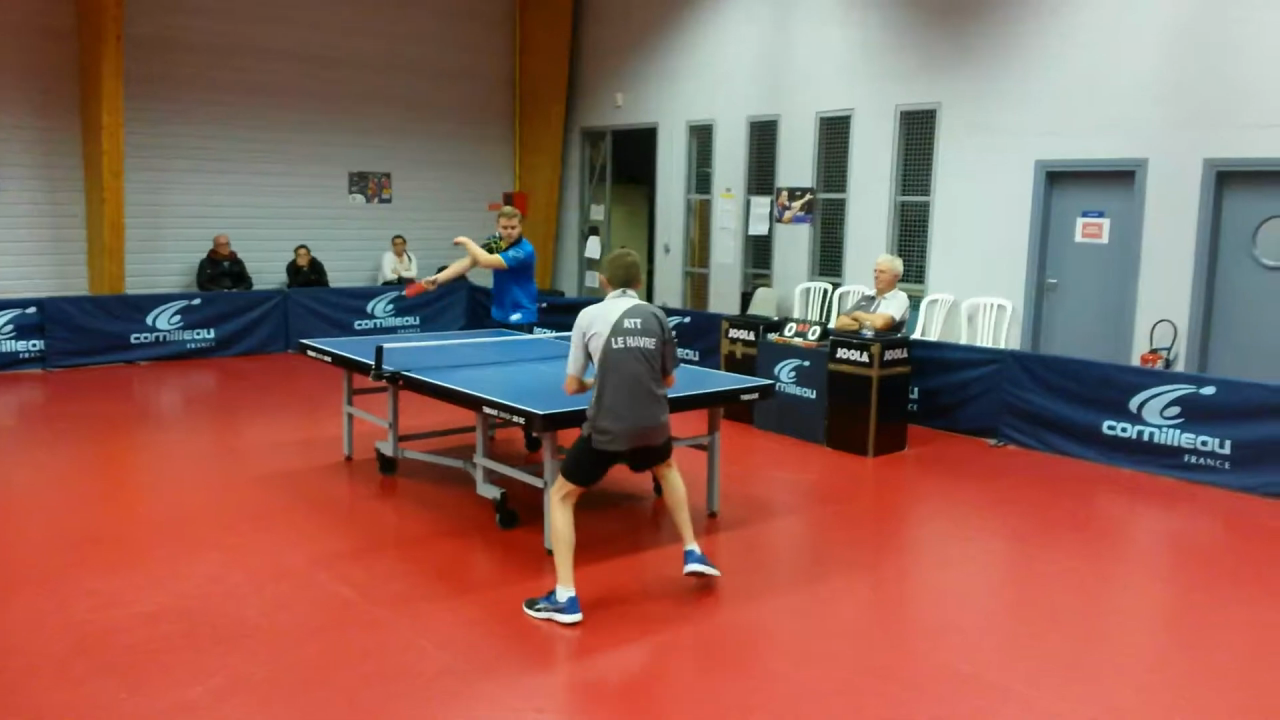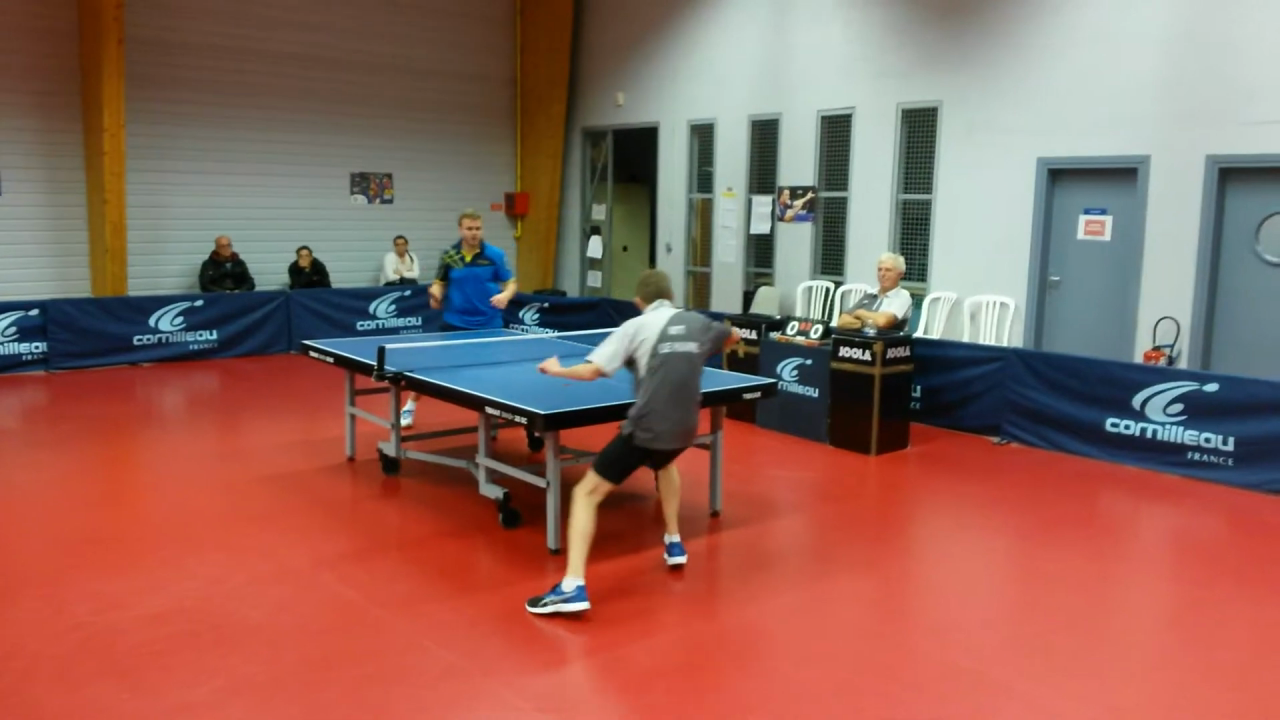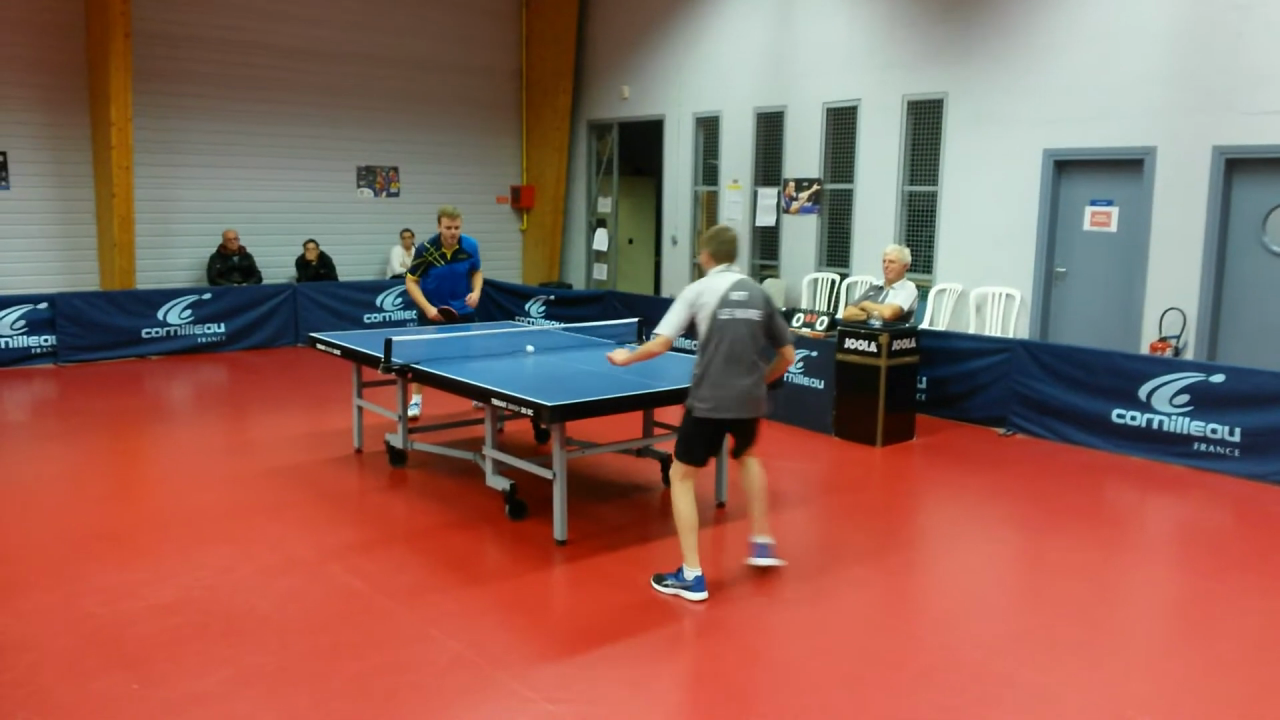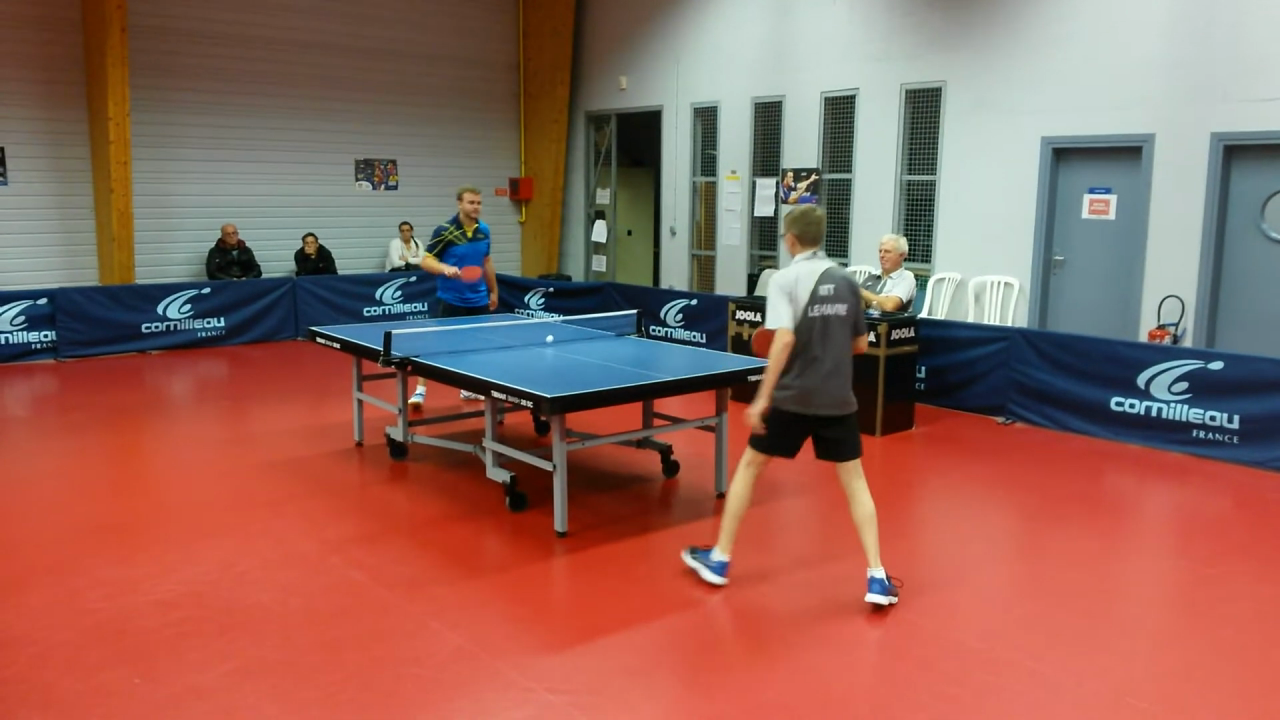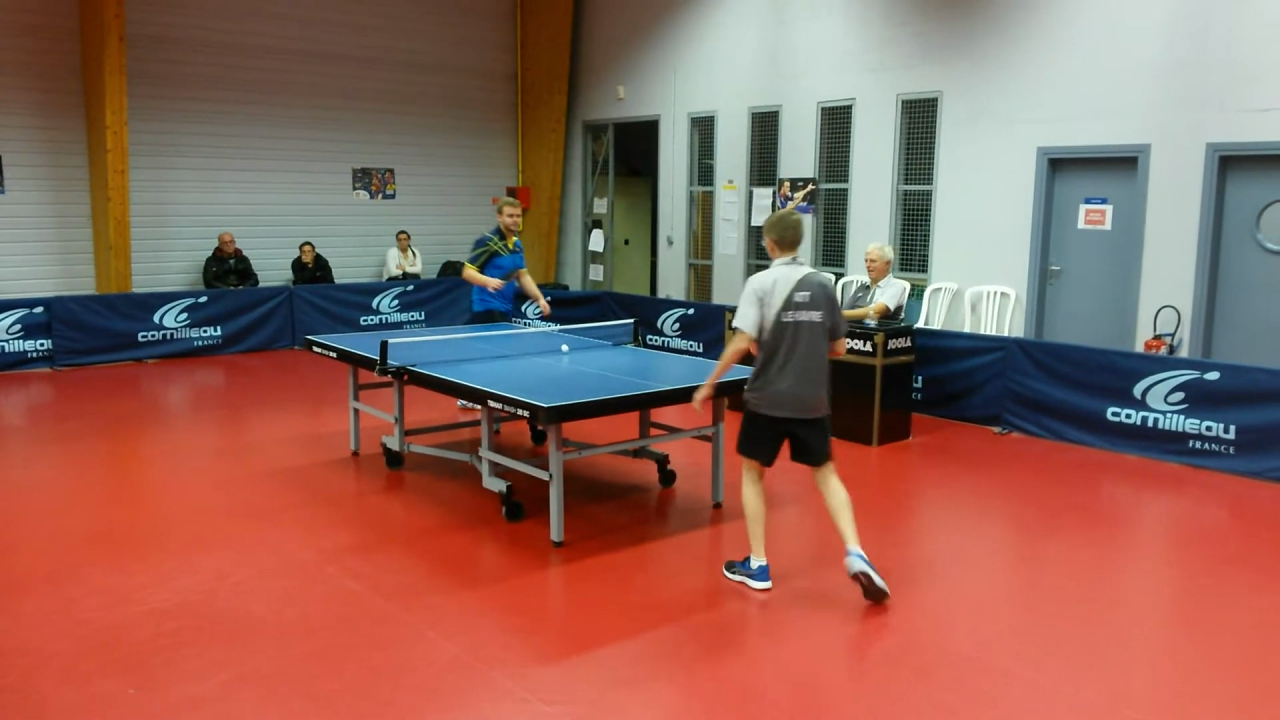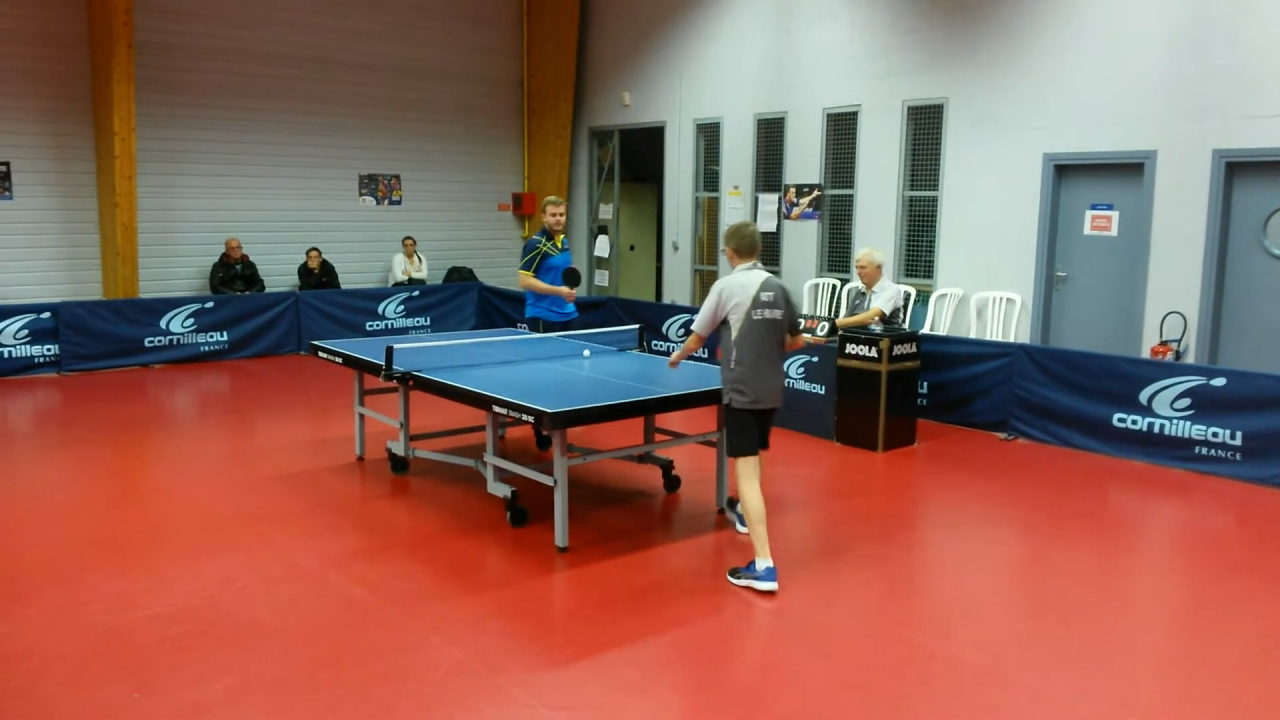
dt=0.4s
person 1, frame 1
left shoulder: (589, 316)
right shoulder: (656, 317)
left elbow: (571, 386)
right elbow: (668, 380)
left hip: (606, 430)
right hip: (651, 426)
left knee: (561, 496)
right knee: (667, 469)
left ankle: (565, 597)
right ankle: (692, 552)
person 1, frame 2
left shoulder: (635, 327)
right shoulder: (697, 323)
left elbow: (593, 371)
right elbow: (731, 336)
left wrist: (557, 370)
left hip: (647, 428)
right hip: (684, 429)
left knee: (585, 494)
right knee: (663, 463)
left ankle: (572, 587)
right ankle: (674, 543)
person 1, frame 3
left shoulder: (698, 290)
right shoulder: (759, 293)
left elbow: (660, 344)
right elbow: (787, 355)
left wrist: (627, 357)
left hip: (708, 402)
right hip: (750, 401)
left knee: (681, 478)
right knee: (747, 459)
left ankle: (692, 575)
right ankle: (761, 543)
person 1, frame 4
left shoulder: (784, 279)
right shoulder: (846, 280)
left elbow: (785, 340)
right elbow: (861, 344)
left wrist: (762, 397)
left hip: (793, 398)
right hip: (838, 400)
left knee: (749, 466)
right knee: (855, 481)
left ankle: (718, 558)
right ankle: (877, 578)
person 1, frame 5
left shoulder: (760, 284)
right shoulder: (823, 285)
left elbow: (742, 343)
right elbow: (837, 349)
left wrist: (709, 383)
left hip: (767, 400)
right hip: (812, 402)
left knee: (751, 474)
right knee: (826, 477)
left ankle: (757, 565)
right ankle: (855, 554)
person 1, frame 6
left shoulder: (726, 286)
right shoulder: (778, 287)
left elbow: (697, 338)
right elbow: (796, 342)
left wrist: (678, 355)
left hip: (742, 391)
right hip: (771, 390)
left knee: (747, 472)
right knee: (754, 456)
left ankle: (763, 566)
right ankle: (746, 512)
person 2, frame 1
left shoulder: (525, 250)
right shoulder: (494, 241)
left elbow: (488, 262)
right elbow: (466, 263)
left wrist: (468, 242)
right wrist: (437, 278)
left hip: (520, 316)
right hip: (499, 314)
person 2, frame 2
left shoulder: (495, 255)
right shoulder: (449, 255)
left elbow: (510, 284)
right elbow: (439, 284)
left wrist: (504, 296)
right wrist: (435, 294)
left hip: (488, 325)
right hip: (455, 322)
right ankle: (410, 408)
person 2, frame 3
left shoulder: (470, 246)
right shoulder: (425, 249)
left elbow: (477, 273)
right elbow: (411, 282)
left wrist: (476, 293)
right wrist: (427, 308)
left hip: (462, 310)
right hip: (433, 310)
right ankle: (415, 401)
person 2, frame 4
left shoulder: (483, 230)
right shoulder: (444, 231)
right elbow: (426, 261)
left wrist: (493, 290)
right wrist: (445, 268)
left hip: (478, 300)
right hip: (451, 300)
left ankle: (469, 388)
right ankle: (420, 390)
person 2, frame 5
left shoulder: (516, 244)
right shoulder: (487, 241)
left elbow: (523, 276)
right elbow: (467, 272)
left wrist: (540, 298)
right wrist: (487, 281)
left hip: (503, 308)
right hip: (489, 307)
person 2, frame 6
left shoulder: (564, 242)
right shoulder: (536, 244)
right elbow: (524, 281)
right wrist: (558, 291)
left hip: (567, 315)
right hip: (542, 315)
